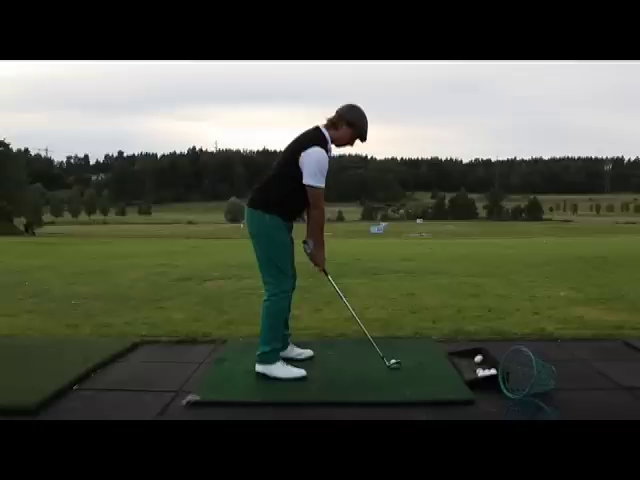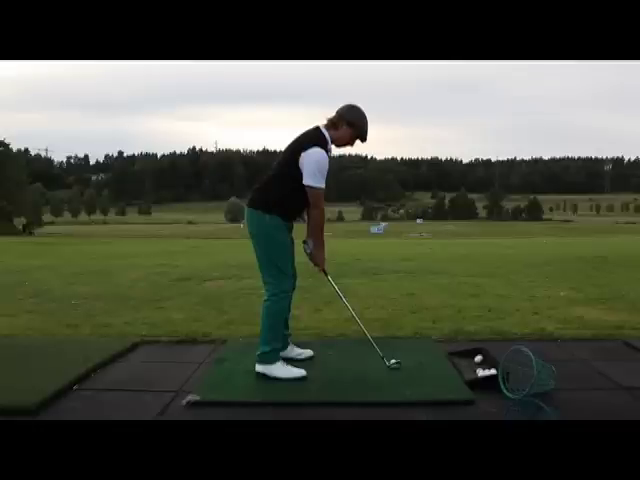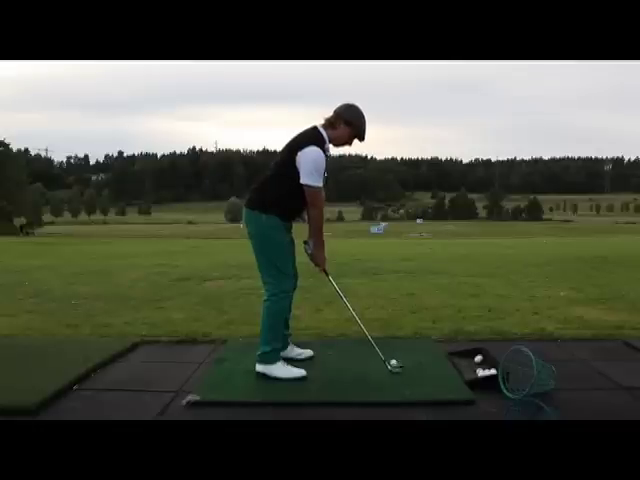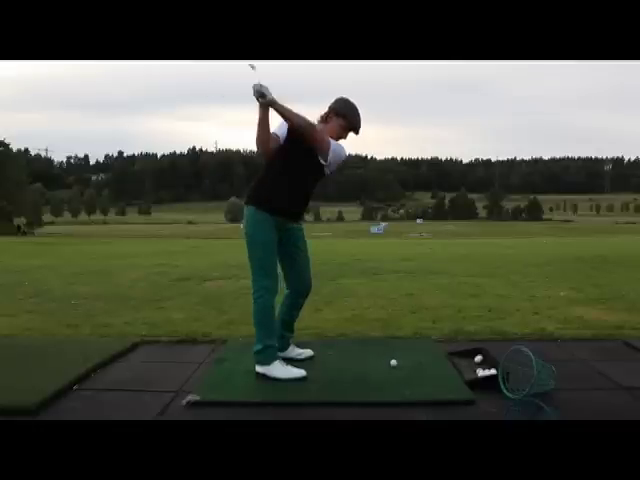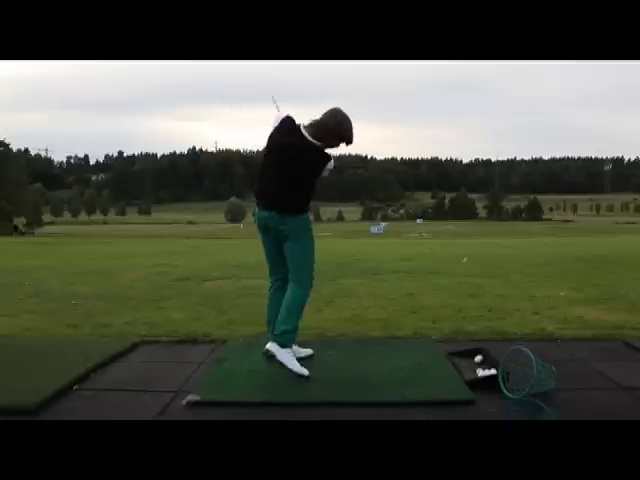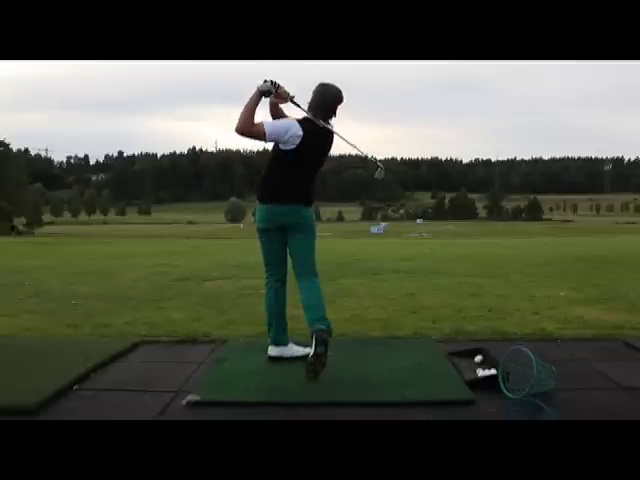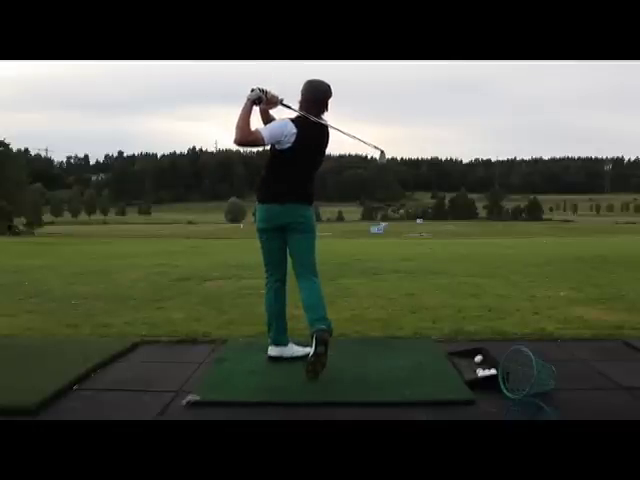
dt=0.5s
person 1, frame 1
left shoulder: (315, 141)
right shoulder: (317, 151)
left elbow: (310, 201)
right elbow: (317, 205)
left wrist: (310, 238)
right wrist: (318, 248)
left hip: (275, 216)
right hip: (267, 217)
left knee: (287, 282)
right knee: (279, 286)
left ankle: (281, 344)
right ankle: (267, 359)
person 1, frame 2
left shoulder: (315, 141)
right shoulder: (317, 151)
left elbow: (310, 202)
right elbow: (316, 206)
left wrist: (310, 238)
right wrist: (319, 248)
left hip: (275, 216)
right hip: (267, 216)
left knee: (287, 282)
right knee: (279, 287)
left ankle: (281, 344)
right ankle: (267, 359)
person 1, frame 3
left shoulder: (316, 144)
right shoulder: (313, 149)
left elbow: (315, 200)
right elbow: (314, 205)
left wrist: (312, 240)
right wrist: (319, 248)
left hip: (275, 217)
right hip: (264, 217)
left knee: (288, 282)
right knee: (279, 286)
left ankle: (280, 344)
right ankle: (268, 358)
person 1, frame 4
left shoulder: (337, 152)
right shoulder: (290, 128)
left elbow: (307, 129)
right elbow: (264, 146)
left wrist: (273, 103)
right wrist: (264, 107)
left hip: (291, 222)
right hip: (261, 214)
left knee: (301, 286)
right knee: (266, 286)
left ankle: (281, 344)
right ankle: (266, 359)
person 1, frame 5
left shoulder: (284, 125)
right shoulder: (322, 159)
left hip: (264, 213)
right hip: (292, 218)
left knee: (280, 279)
right knee: (301, 282)
left ankle: (280, 340)
right ankle: (282, 341)
person 1, frame 6
left shoulder: (295, 129)
right shoulder: (327, 135)
left elbow: (243, 128)
left wrist: (259, 93)
right wrist: (275, 103)
left hip: (270, 209)
right hip: (300, 211)
left knee: (275, 278)
right knee: (307, 275)
left ankle: (278, 342)
right ankle: (320, 329)
person 1, frame 7
left shoulder: (290, 127)
right shoulder: (322, 132)
left elbow: (242, 138)
left wrist: (250, 103)
right wrist: (266, 111)
left hip: (270, 210)
right hip: (300, 211)
left knee: (275, 278)
right knee: (307, 275)
left ankle: (278, 342)
right ankle: (320, 328)
